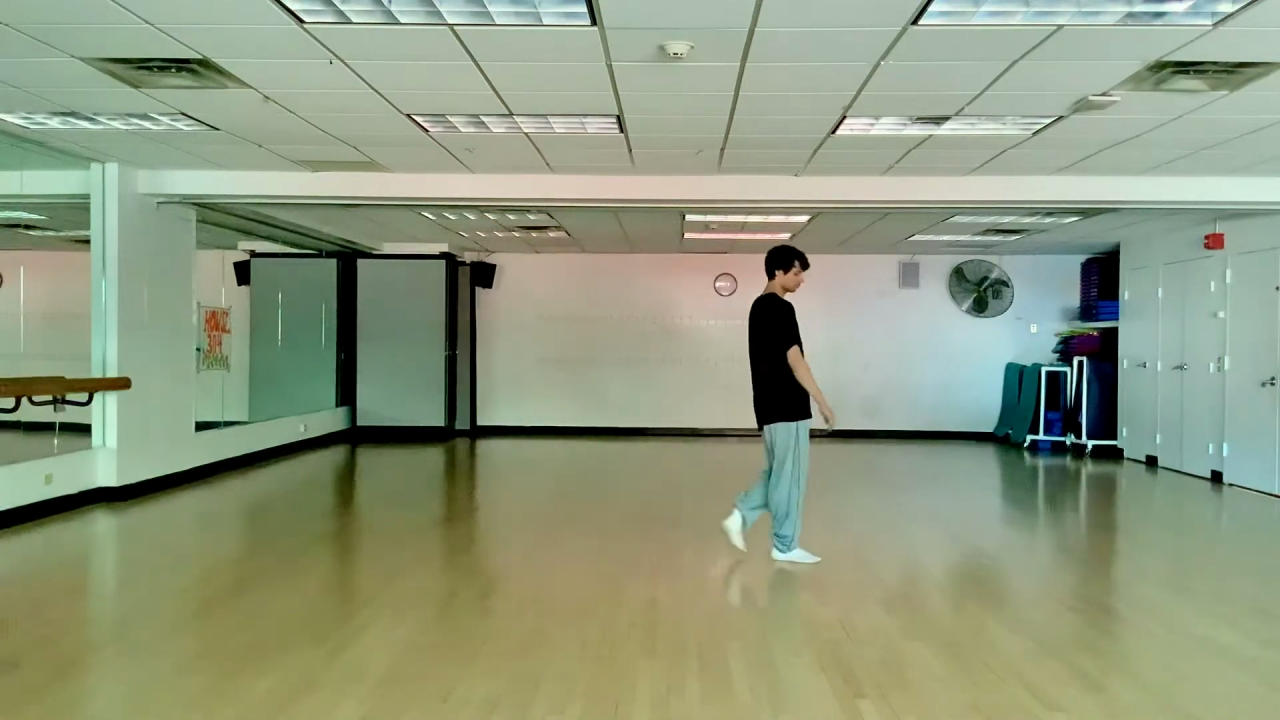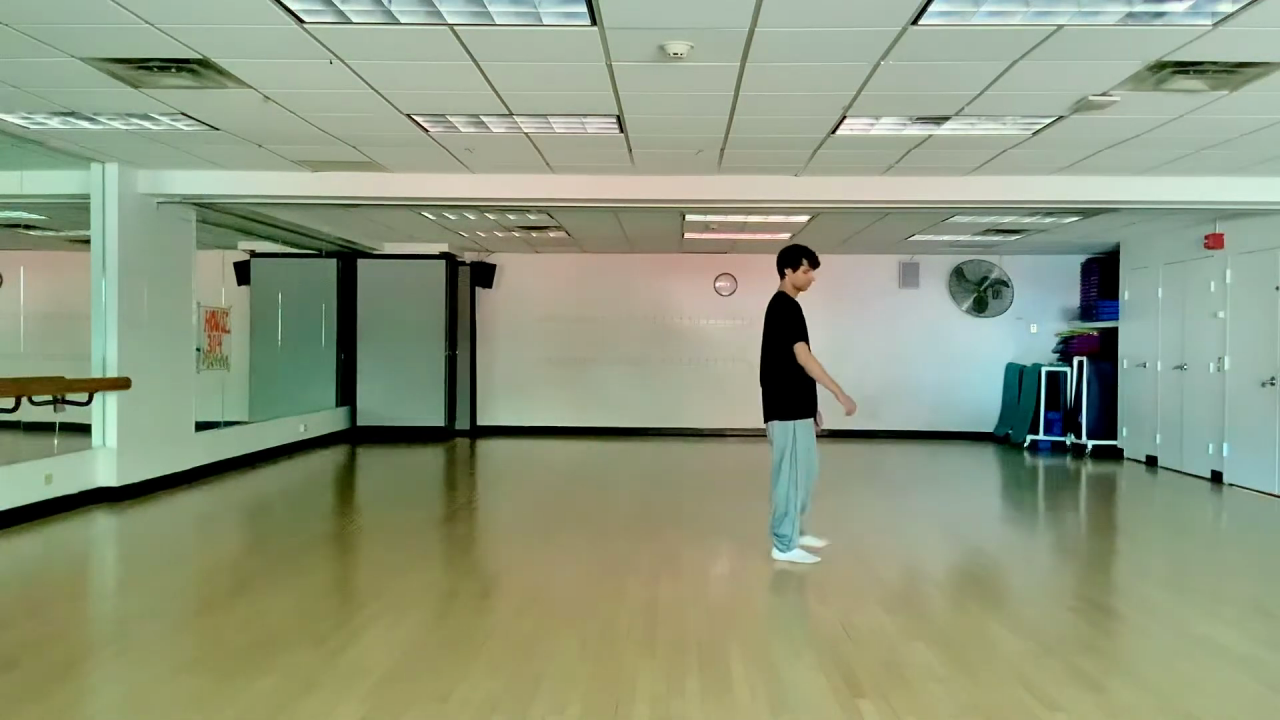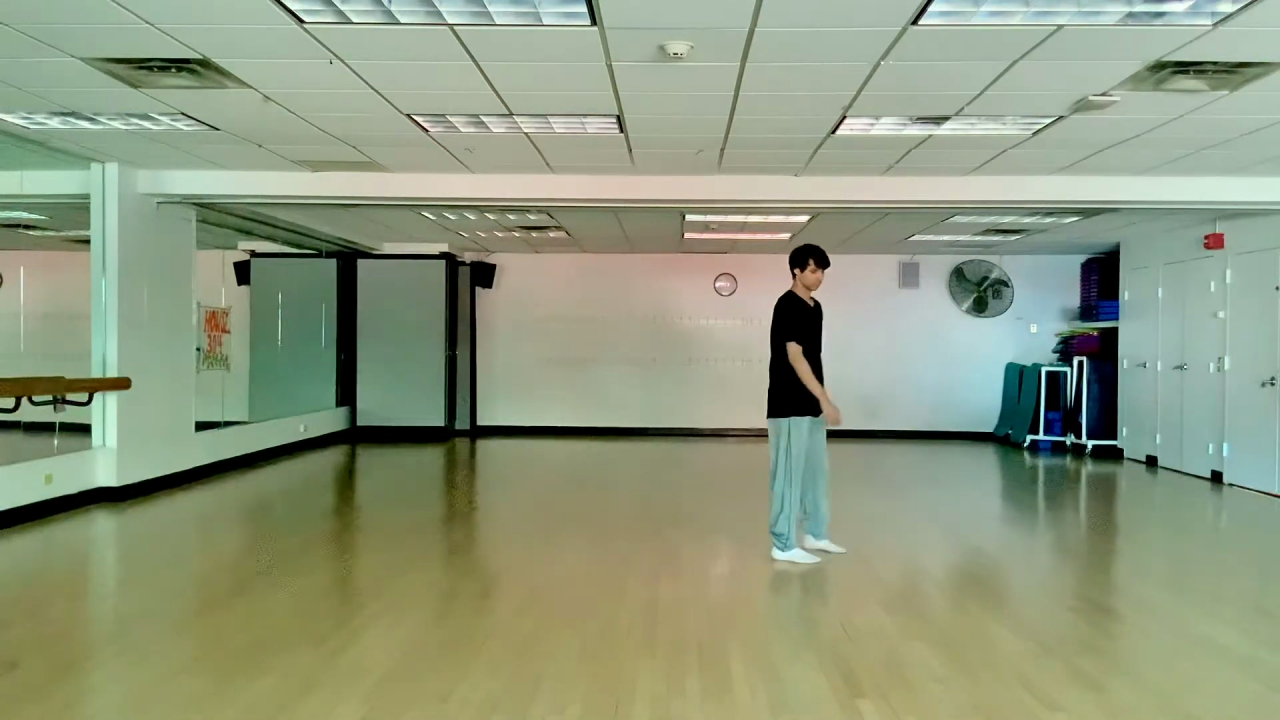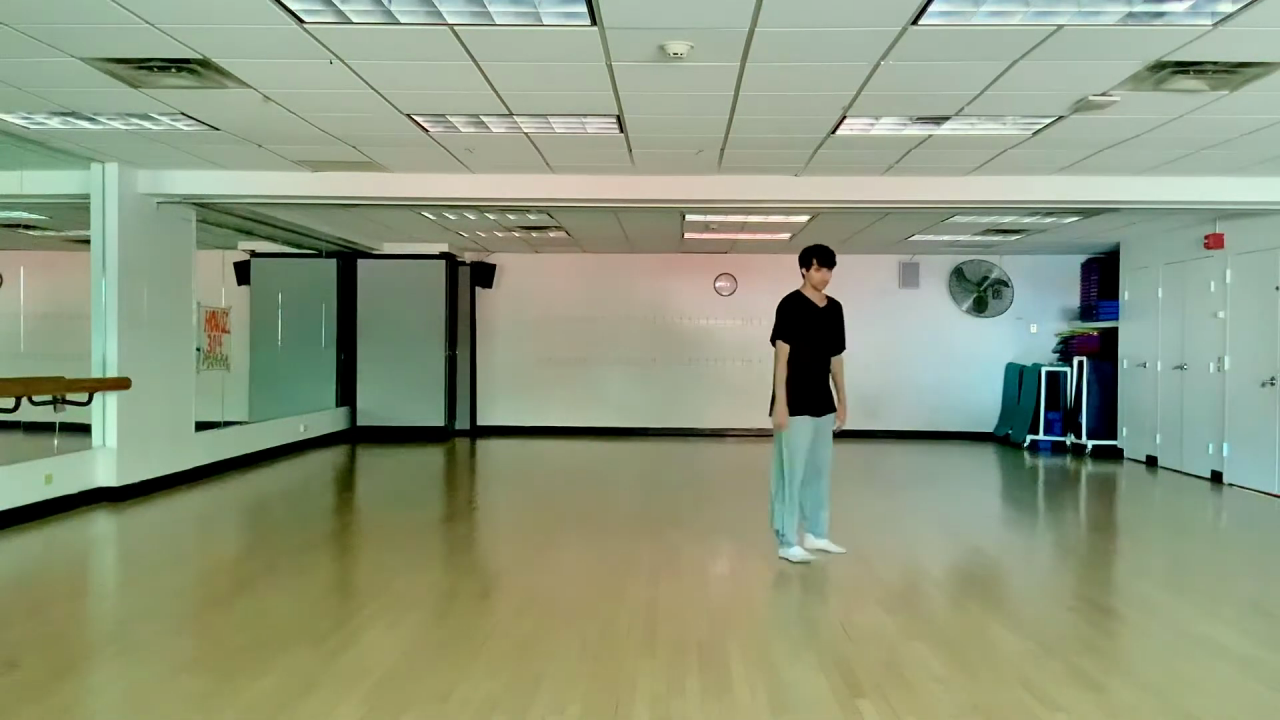
dt=0.2s
person 1, frame 1
left shoulder: (761, 306)
right shoulder: (781, 308)
right elbow: (794, 360)
right wrist: (822, 403)
left hip: (771, 405)
right hip: (786, 407)
left knee: (777, 472)
right knee: (790, 477)
left ankle: (740, 516)
right ankle: (785, 546)
person 1, frame 2
left shoulder: (784, 306)
right shoulder: (785, 306)
right elbow: (803, 357)
left wrist: (812, 406)
right wrist: (839, 393)
left hip: (796, 405)
right hip: (788, 407)
left knee: (802, 472)
right knee: (791, 475)
left ankle: (794, 532)
right ankle: (784, 546)
person 1, frame 3
left shoulder: (814, 307)
right shoulder: (788, 306)
right elbow: (795, 357)
left wrist: (821, 402)
right wrist: (826, 400)
left hip: (810, 406)
right hip: (791, 407)
left knee: (816, 473)
right knee: (789, 474)
left ankle: (815, 535)
right ankle: (785, 545)
person 1, frame 4
left shoulder: (834, 308)
right shoulder: (791, 305)
right elbow: (781, 355)
left wrist: (841, 401)
right wrist: (780, 402)
left hip: (823, 406)
right hip: (795, 406)
left knee: (819, 471)
right knee: (791, 472)
left ankle: (815, 534)
right ankle: (788, 542)
